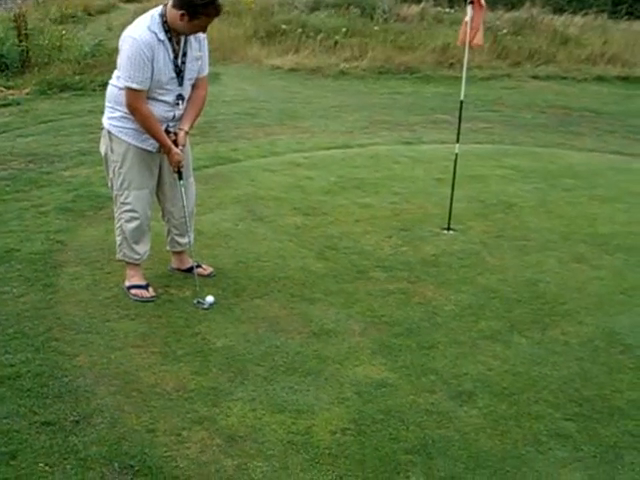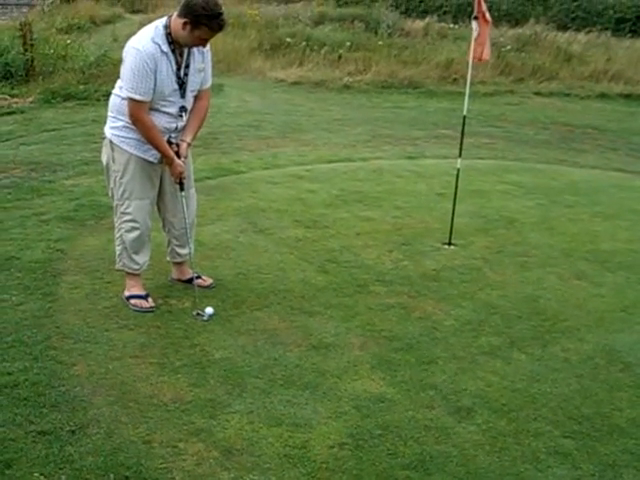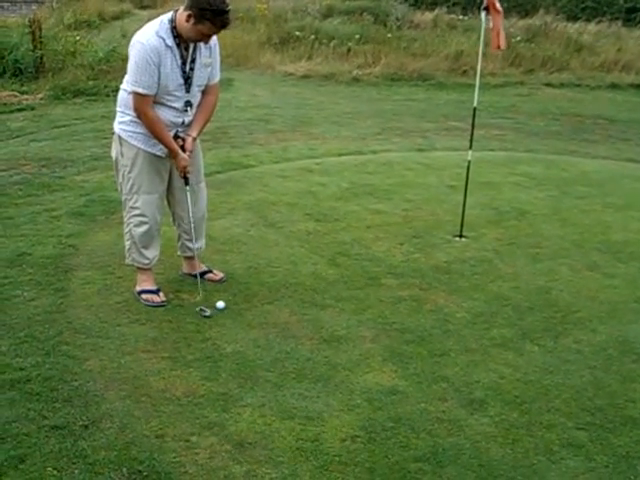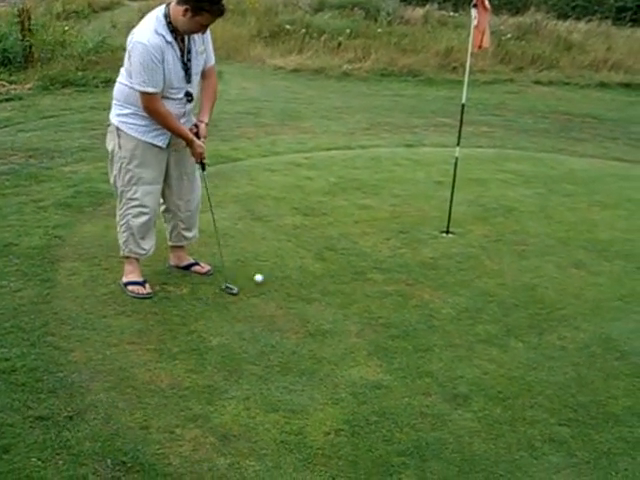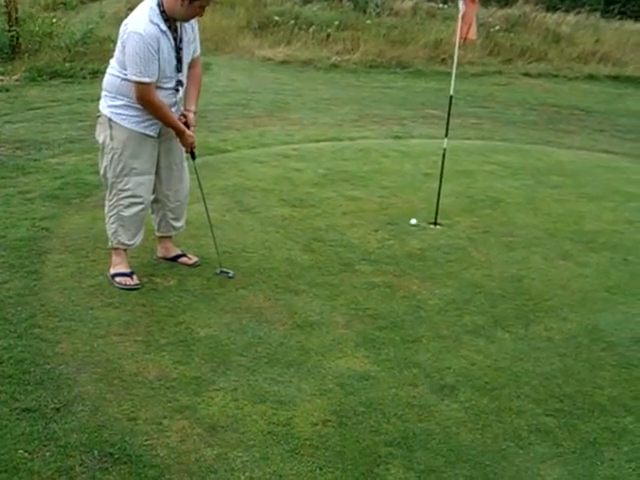
dt=0.7s
person 1, frame 1
left shoulder: (196, 35)
right shoulder: (140, 38)
left elbow: (199, 86)
right elbow: (135, 104)
left wrist: (183, 130)
right wrist: (167, 147)
left hip: (173, 130)
right hip: (131, 131)
left knee: (181, 197)
right knee: (135, 203)
left ankle: (180, 257)
right ankle: (133, 271)
person 1, frame 2
left shoulder: (200, 47)
right shoulder: (143, 50)
left elbow: (202, 98)
right elbow: (137, 115)
left wrist: (185, 141)
right wrist: (169, 158)
left hip: (174, 140)
right hip: (133, 141)
left knee: (182, 208)
right knee: (135, 214)
left ankle: (180, 267)
right ankle: (133, 282)
person 1, frame 3
left shoulder: (208, 41)
right shoulder: (148, 43)
left elbow: (210, 93)
right elbow: (143, 108)
left wrist: (192, 136)
right wrist: (173, 151)
left hip: (184, 134)
right hip: (142, 136)
left knee: (193, 202)
right knee: (144, 208)
left ankle: (191, 262)
right ankle: (144, 276)
person 1, frame 4
left shoulder: (197, 30)
right shoulder: (147, 41)
left elbow: (209, 75)
right elbow: (151, 105)
left wrist: (203, 121)
right wrist: (189, 141)
left hip: (180, 125)
right hip: (138, 127)
left knee: (185, 193)
right knee: (140, 199)
left ankle: (178, 253)
right ankle: (131, 267)
person 1, frame 5
right shoulder: (142, 31)
left elbow: (194, 64)
right elbow: (145, 95)
left wrist: (189, 111)
right wrist: (181, 130)
left hip: (165, 116)
right hip: (127, 119)
left knee: (174, 184)
right knee: (130, 191)
left ankle: (165, 244)
right ankle: (119, 258)
